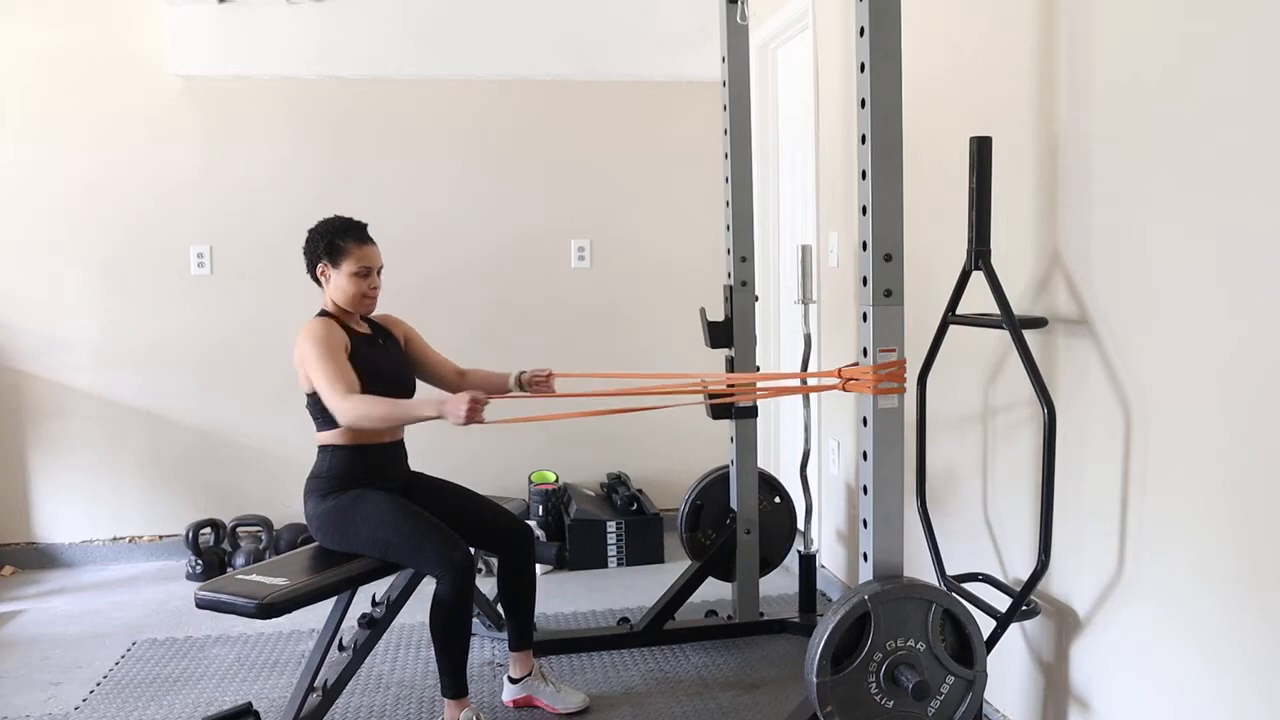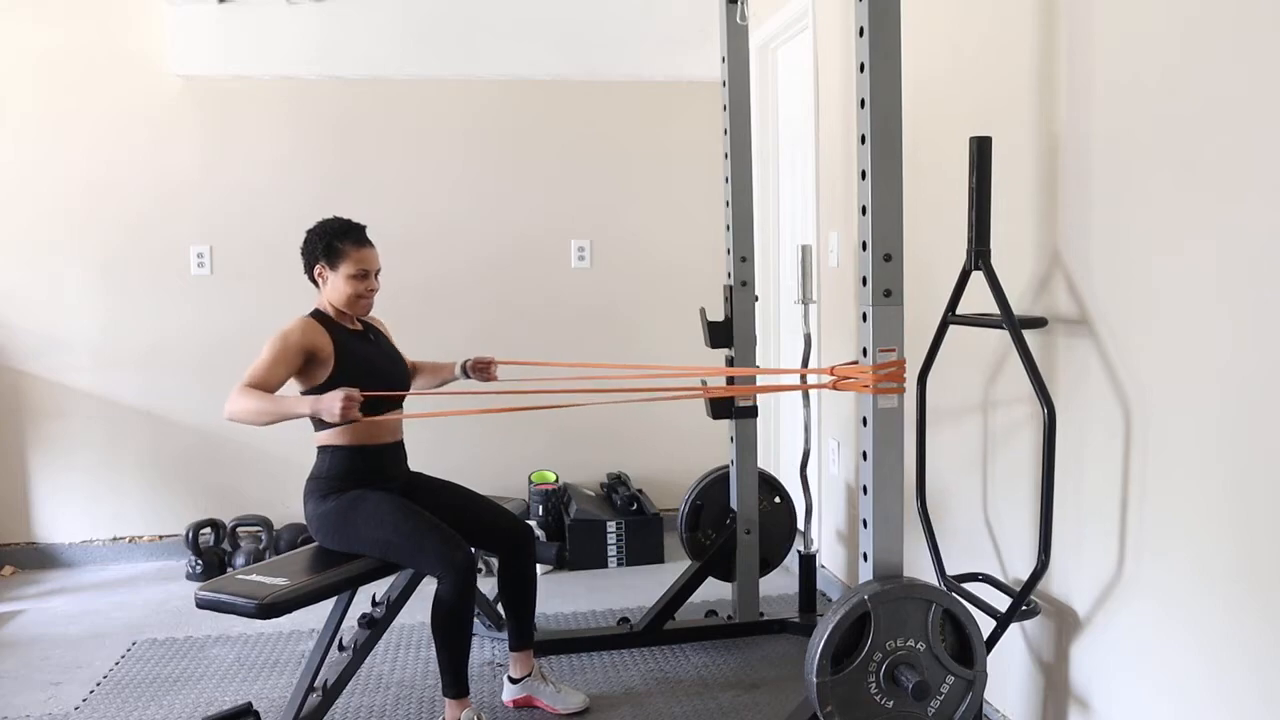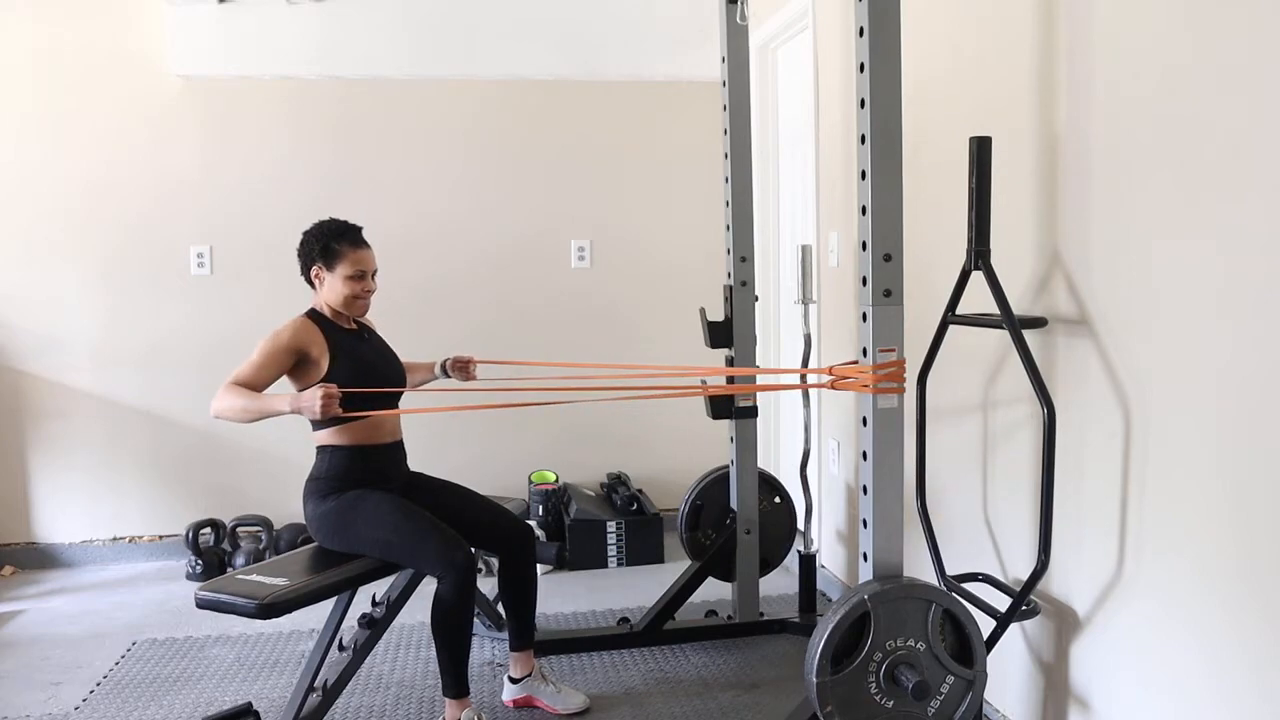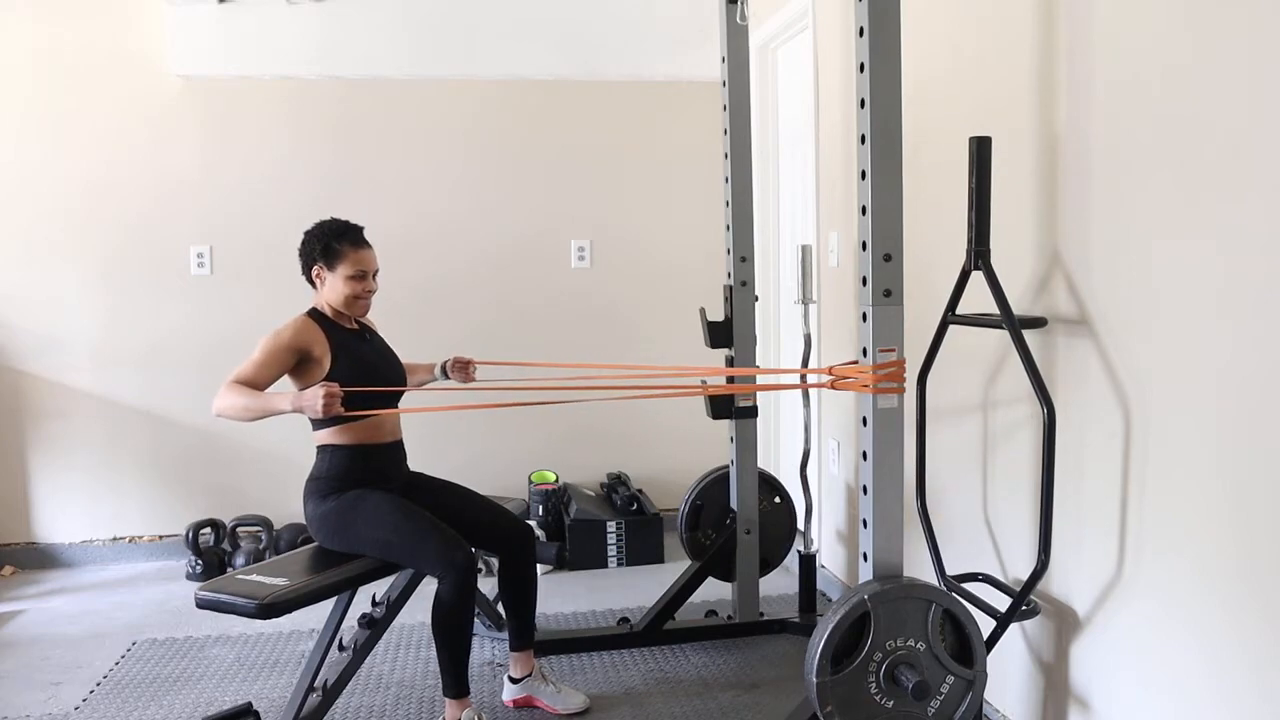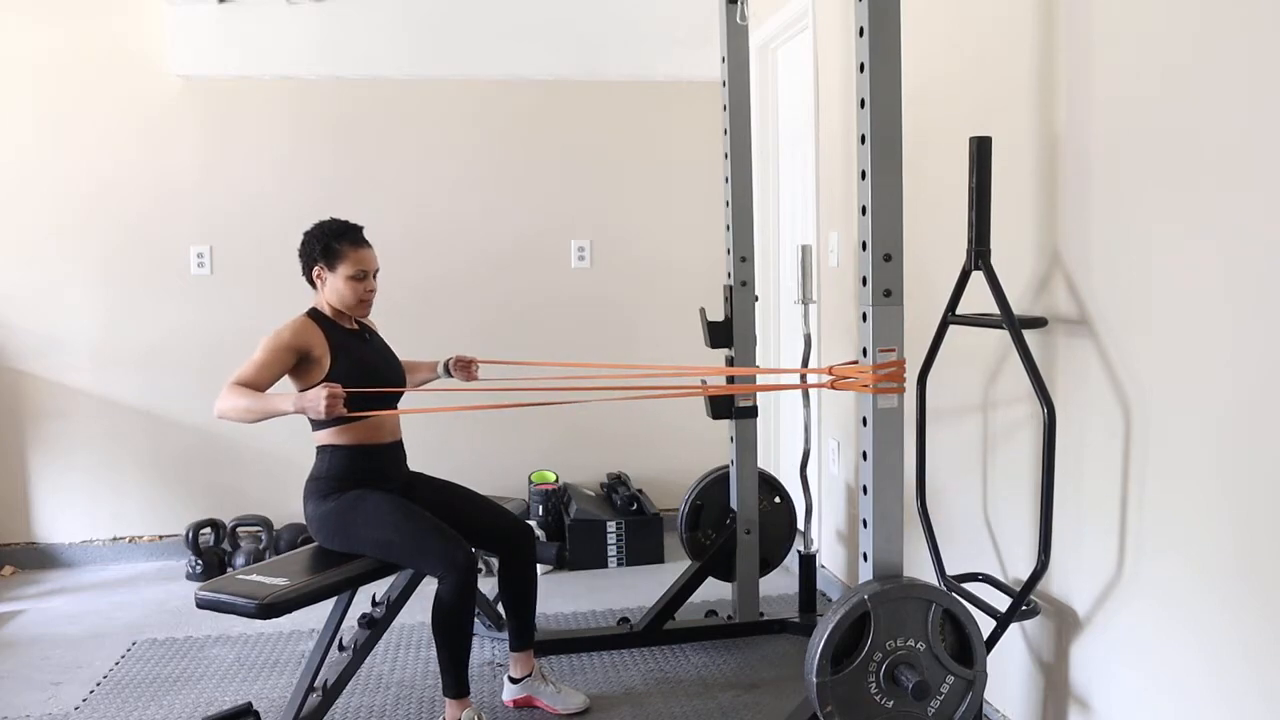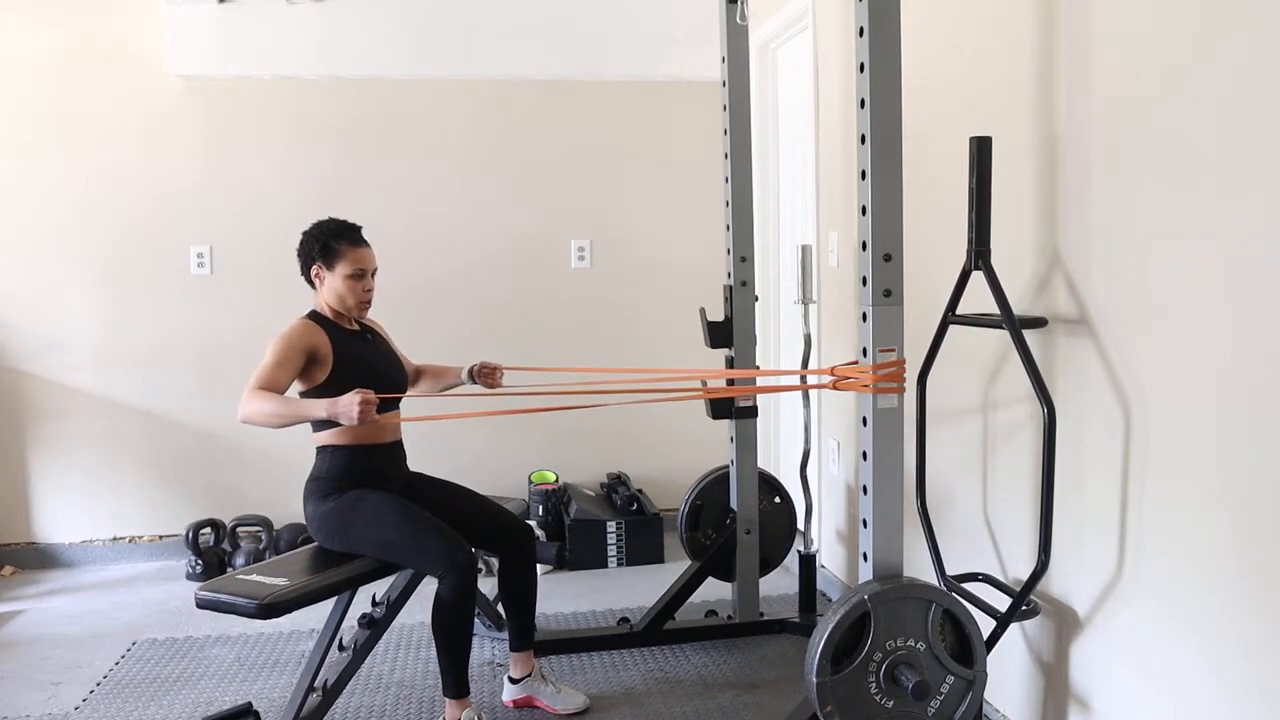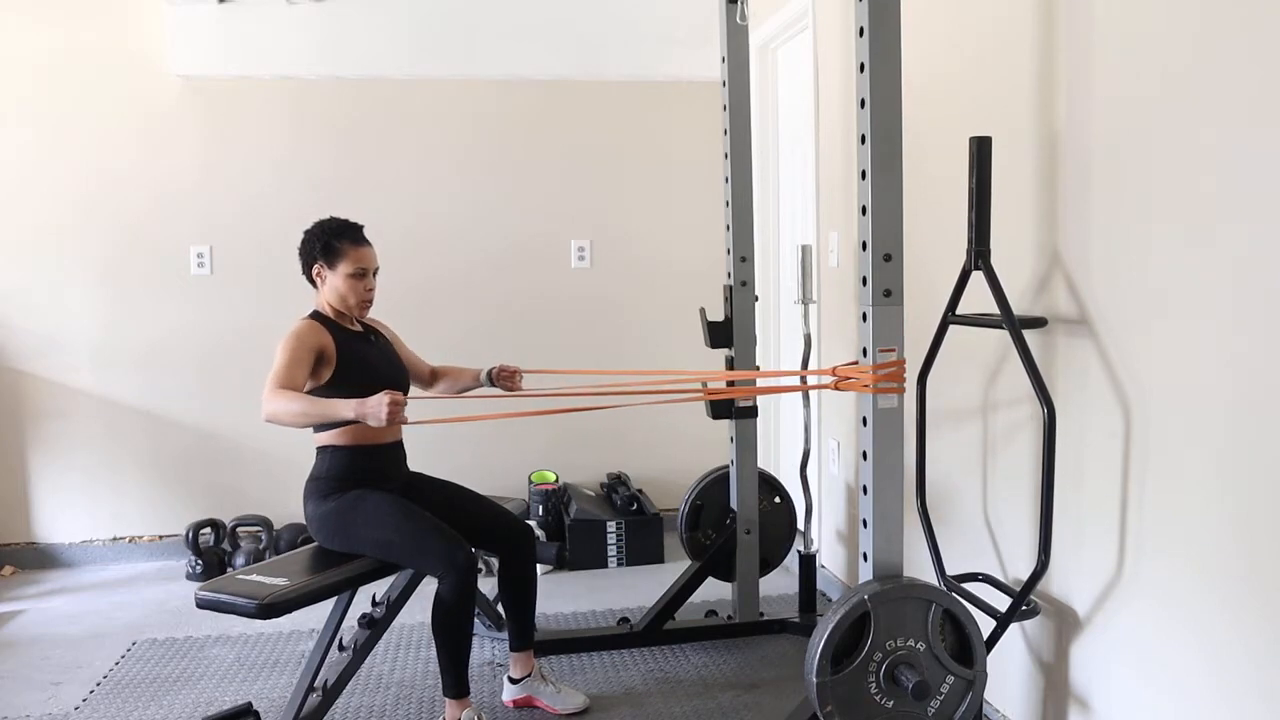
dt=0.3s
person 1, frame 1
left shoulder: (391, 328)
right shoulder: (321, 334)
left elbow: (456, 378)
right elbow: (350, 411)
left wrist: (514, 382)
right wrist: (439, 408)
left hip: (397, 478)
right hip: (342, 494)
left knee: (515, 536)
right knee: (453, 562)
left ankle: (522, 677)
person 1, frame 2
left shoulder: (373, 329)
right shoulder: (303, 335)
left elbow: (409, 376)
right elbow: (239, 404)
left wrist: (463, 369)
right wrist: (317, 404)
left hip: (397, 479)
right hip: (342, 493)
left knee: (517, 535)
right knee: (455, 562)
left ankle: (522, 676)
person 1, frame 3
left shoulder: (364, 328)
right shoulder: (300, 334)
right elbow: (224, 402)
left wrist: (442, 369)
right wrist: (296, 402)
left hip: (396, 479)
right hip: (341, 494)
left knee: (516, 536)
right knee: (456, 562)
left ankle: (523, 676)
person 1, frame 4
left shoulder: (364, 328)
right shoulder: (301, 334)
right elbow: (226, 400)
left wrist: (442, 370)
right wrist: (297, 401)
left hip: (396, 479)
right hip: (341, 494)
left knee: (516, 535)
right knee: (456, 561)
left ankle: (522, 677)
person 1, frame 5
left shoulder: (365, 329)
right shoulder: (300, 334)
right elbow: (228, 401)
left wrist: (445, 368)
right wrist: (299, 401)
left hip: (395, 479)
right hip: (342, 494)
left knee: (516, 535)
right knee: (456, 561)
left ankle: (522, 677)
person 1, frame 6
left shoulder: (369, 331)
right shoulder: (304, 335)
left elbow: (413, 377)
right elbow: (251, 405)
left wrist: (467, 374)
right wrist: (331, 407)
left hip: (396, 479)
right hip: (341, 494)
left knee: (516, 535)
right knee: (456, 561)
left ankle: (523, 676)
person 1, frame 7
left shoulder: (375, 332)
right shoulder: (308, 334)
left elbow: (431, 378)
right elbow: (274, 405)
left wrist: (486, 377)
right wrist: (358, 409)
left hip: (396, 479)
right hip: (342, 494)
left knee: (516, 536)
right knee: (456, 561)
left ankle: (522, 677)
